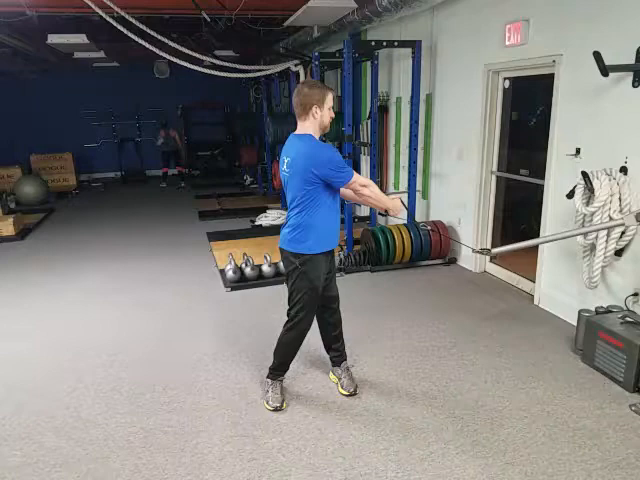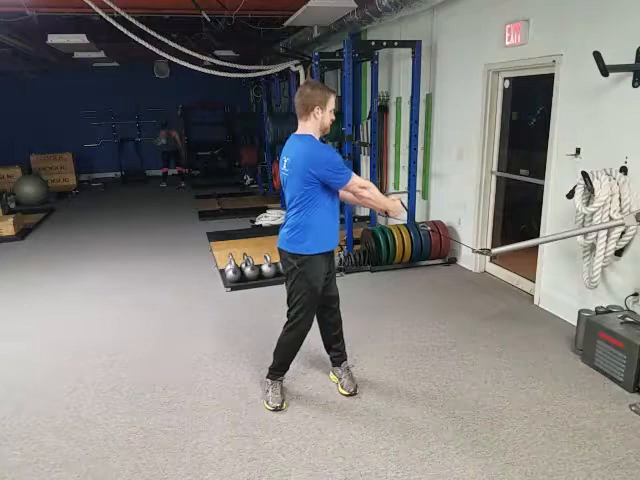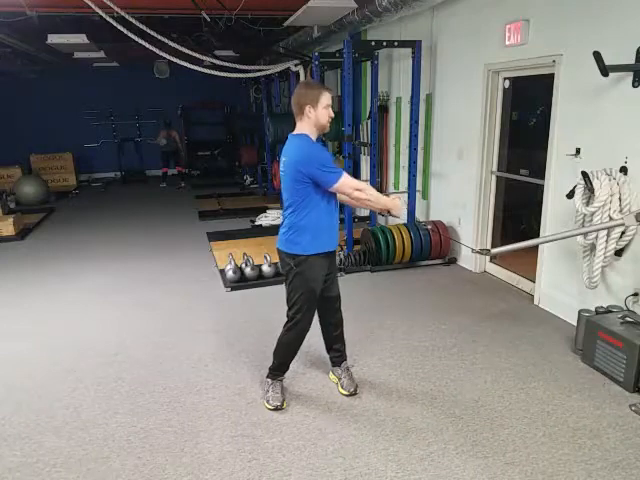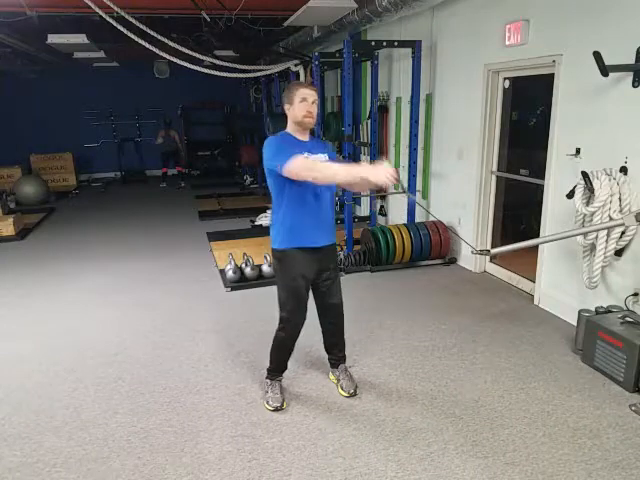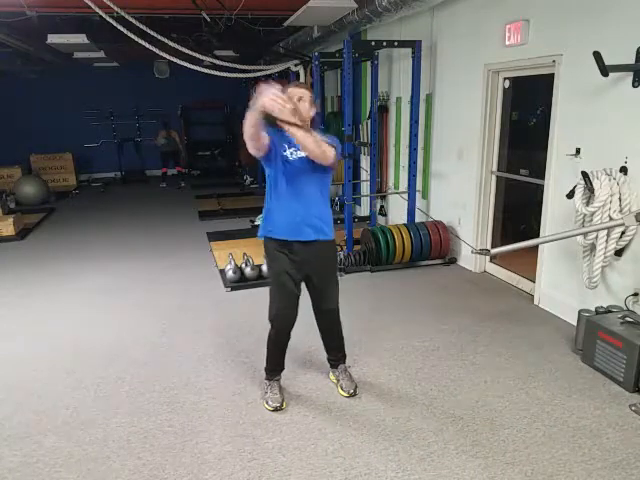
dt=0.3s
person 1, frame 1
left shoulder: (294, 146)
right shoulder: (318, 153)
left elbow: (339, 189)
right elbow: (361, 185)
left wrist: (377, 202)
right wrist: (389, 204)
left hip: (317, 247)
right hip: (305, 251)
left knee: (329, 307)
right knee: (300, 318)
left ankle: (339, 364)
right ankle: (274, 378)
person 1, frame 2
left shoulder: (294, 146)
right shoulder: (318, 153)
left elbow: (338, 191)
right elbow: (359, 187)
left wrist: (377, 203)
right wrist: (389, 206)
left hip: (317, 249)
right hip: (304, 252)
left knee: (329, 307)
right knee: (300, 318)
left ankle: (339, 364)
right ankle: (274, 378)
person 1, frame 3
left shoulder: (303, 147)
right shoulder: (308, 152)
left elbow: (339, 191)
right elbow: (351, 190)
left wrist: (380, 202)
right wrist: (389, 204)
left hip: (322, 247)
right hip: (302, 252)
left knee: (331, 308)
right knee: (299, 319)
left ankle: (339, 365)
right ankle: (274, 378)
person 1, frame 4
left shoulder: (322, 147)
right shoulder: (276, 146)
left elbow: (346, 181)
right elbow: (312, 173)
left wrist: (370, 178)
right wrist: (366, 171)
left hip: (325, 245)
right hip: (292, 249)
left knee: (332, 310)
right knee: (292, 319)
left ankle: (338, 366)
right ankle: (273, 378)
person 1, frame 5
left shoulder: (327, 143)
right shoulder: (273, 144)
left elbow: (317, 152)
right elbow: (252, 139)
left wrist: (287, 121)
right wrist: (259, 110)
left hip: (319, 242)
right hip: (280, 243)
left knee: (328, 311)
right knee: (282, 316)
left ankle: (338, 366)
right ankle: (272, 378)
